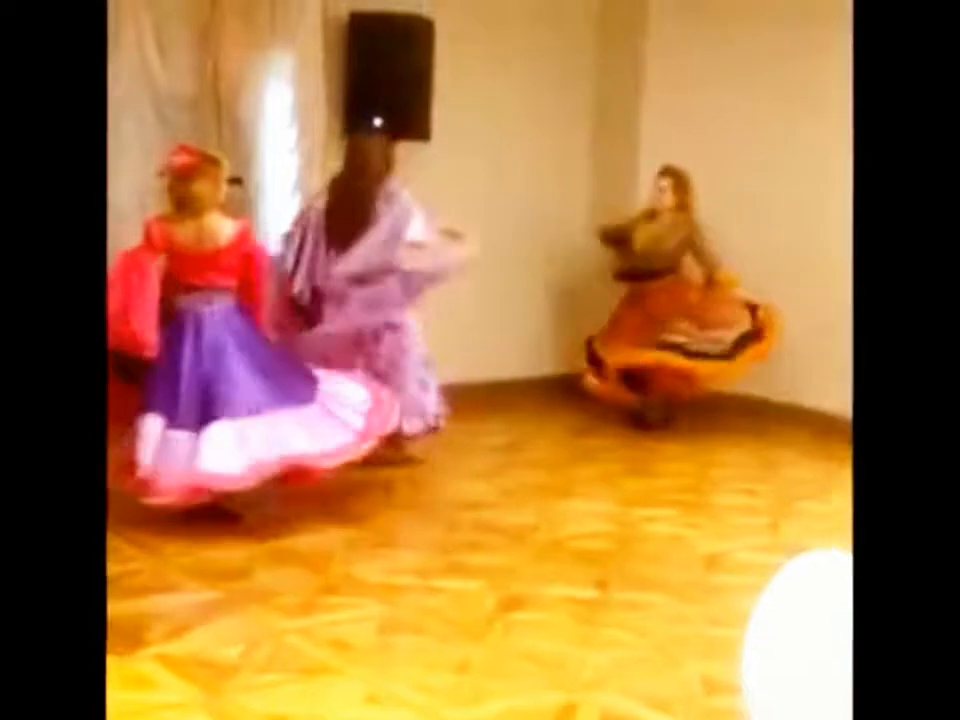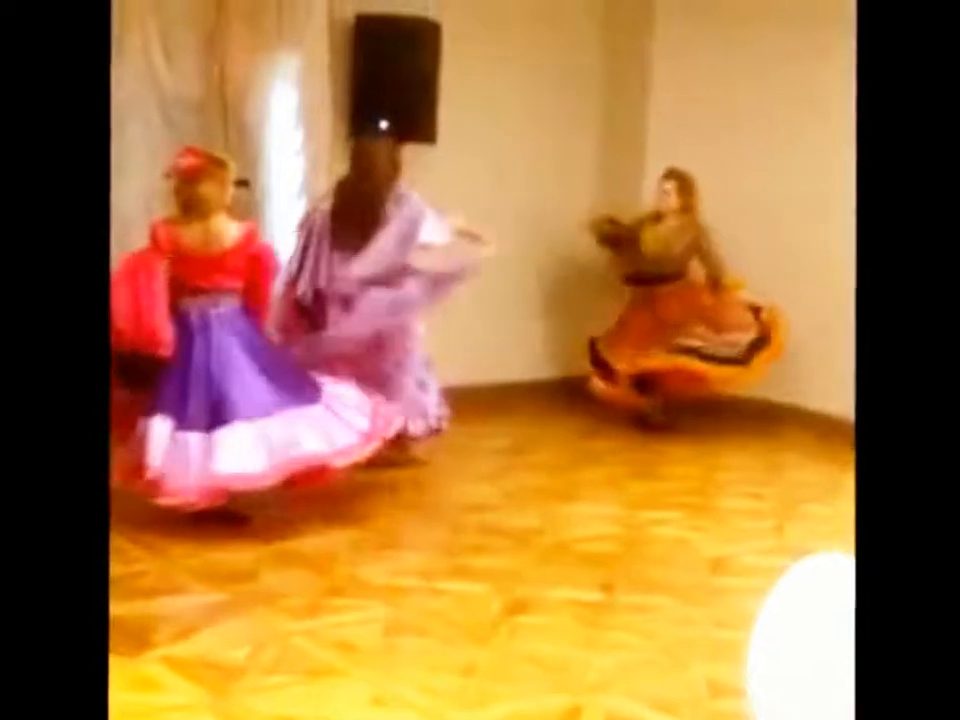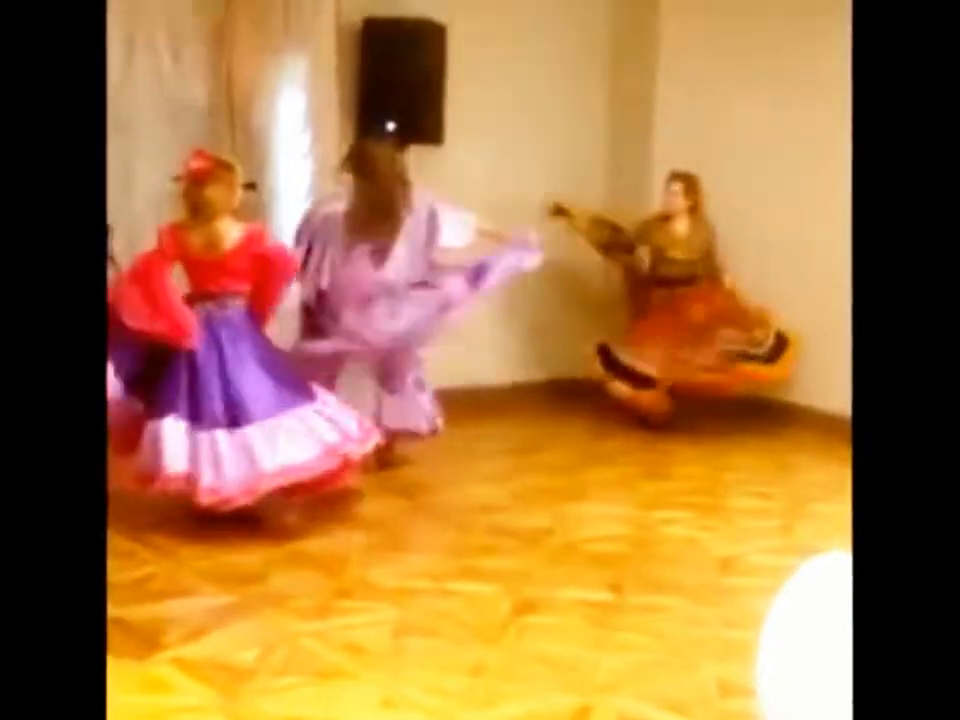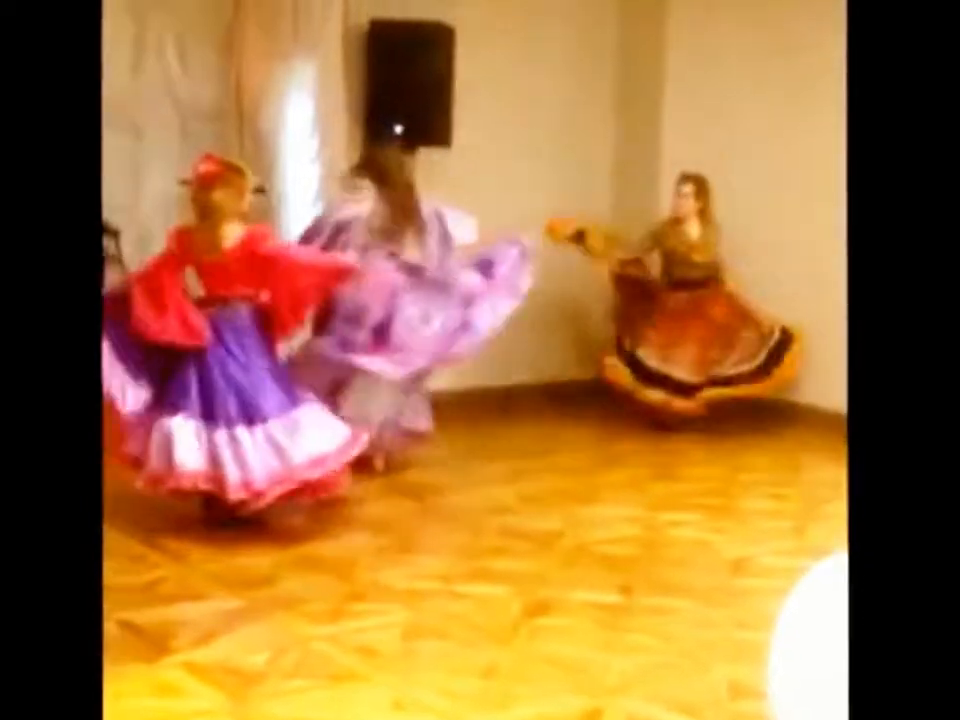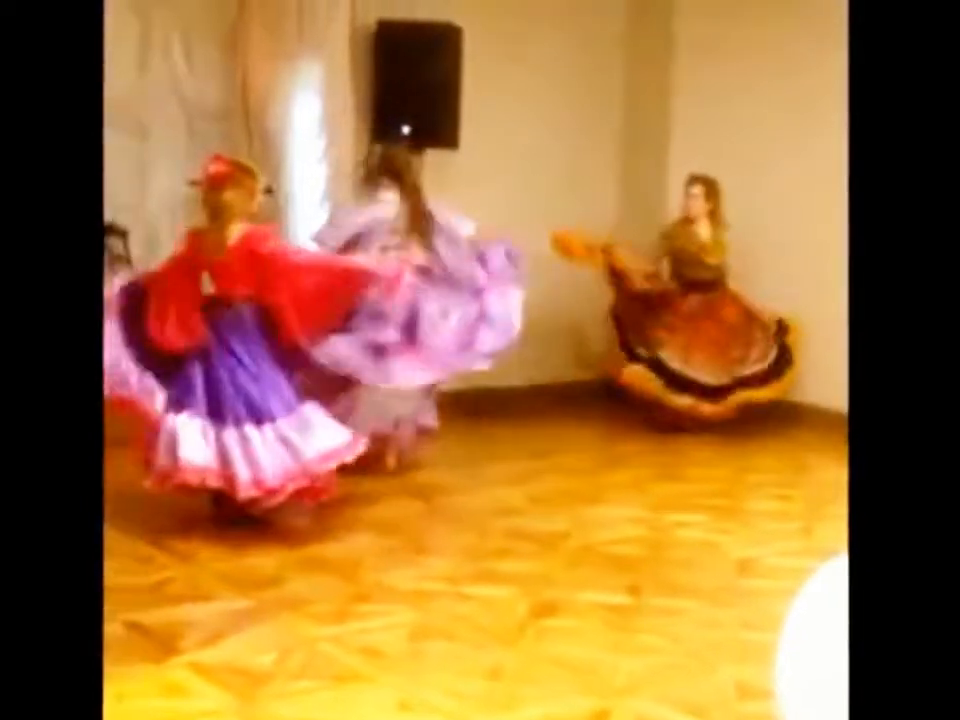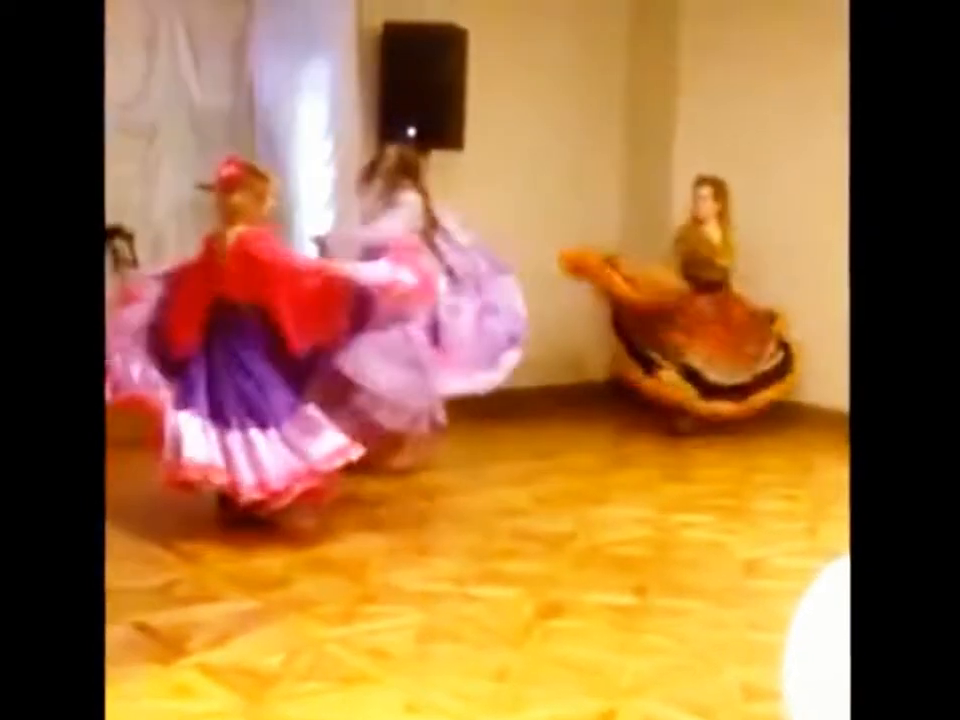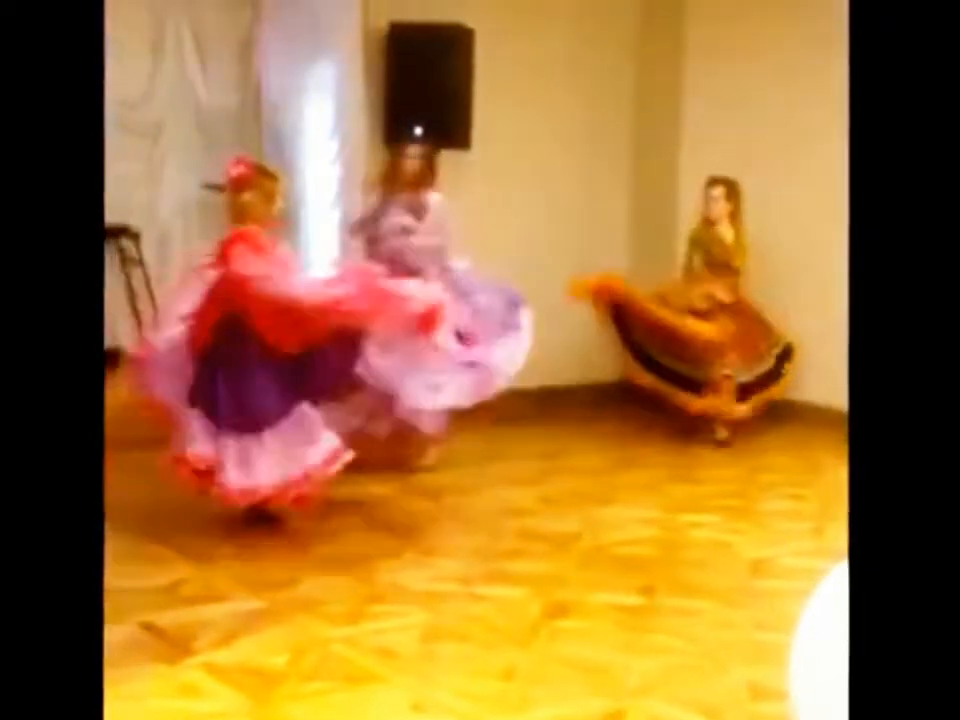
dt=0.1s
person 1, frame 1
left shoulder: (161, 231)
right shoulder: (239, 232)
left elbow: (135, 281)
right elbow: (254, 291)
left hip: (181, 325)
right hip: (227, 324)
left knee: (186, 400)
left ankle: (190, 488)
person 1, frame 2
left shoulder: (167, 234)
right shoulder: (244, 235)
left elbow: (141, 281)
right elbow: (260, 287)
left hip: (187, 327)
right hip: (232, 326)
left knee: (191, 401)
right knee: (242, 402)
left ankle: (192, 491)
person 1, frame 3
left shoulder: (175, 237)
right shoulder: (251, 236)
left elbow: (144, 280)
right elbow: (283, 264)
left hip: (198, 330)
right hip: (237, 329)
left knee: (203, 410)
right knee: (251, 407)
left ankle: (202, 490)
right ankle: (240, 495)
person 1, frame 4
left shoulder: (185, 239)
right shoulder: (253, 239)
left elbow: (155, 283)
right elbow: (301, 265)
right wrist: (341, 266)
left hip: (202, 333)
right hip: (243, 333)
left knee: (206, 409)
right knee: (256, 405)
left ankle: (213, 493)
right ankle: (245, 495)
person 1, frame 5
left shoulder: (198, 239)
right shoulder: (254, 238)
left elbow: (170, 281)
right elbow: (300, 263)
right wrist: (368, 270)
left hip: (211, 332)
right hip: (245, 333)
left knee: (218, 411)
right knee: (259, 408)
left ankle: (222, 494)
right ankle: (247, 499)
person 1, frame 6
left shoulder: (216, 241)
right shoulder: (253, 240)
left elbow: (195, 286)
right elbow: (295, 269)
right wrist: (364, 274)
left hip: (222, 334)
right hip: (250, 337)
left knee: (228, 410)
right knee: (260, 408)
left ankle: (232, 495)
right ankle: (251, 498)
person 1, frame 7
left shoulder: (252, 239)
right shoulder: (246, 239)
right elbow: (261, 277)
left hip: (271, 341)
right hip: (250, 343)
left knee: (248, 418)
right knee: (264, 415)
left ankle: (253, 494)
right ankle: (255, 497)
person 2, frame 1
left shoulder: (331, 196)
right shoulder: (391, 197)
left elbow: (304, 231)
right elbow: (417, 228)
left hip: (341, 294)
right hip: (381, 294)
left knee: (346, 363)
right knee: (391, 359)
right ankle: (400, 440)
person 2, frame 2
left shoulder: (336, 199)
right shoulder: (401, 200)
right elbow: (434, 229)
left hip: (346, 296)
right hip: (390, 298)
left knee: (348, 364)
right knee: (396, 361)
right ankle: (404, 441)
person 2, frame 3
left shoulder: (346, 201)
right shoulder: (411, 202)
left elbow: (312, 230)
right elbow: (459, 223)
right wrist: (498, 237)
left hip: (356, 291)
right hip: (398, 296)
left knee: (354, 366)
right knee: (393, 366)
right ankle: (388, 444)
person 2, frame 4
left shoulder: (363, 200)
right shoulder: (414, 206)
left elbow: (315, 239)
right elbow: (456, 225)
left hip: (369, 293)
right hip: (403, 294)
left knee: (363, 367)
right knee: (394, 370)
left ankle: (373, 448)
right ankle: (384, 445)
person 2, frame 5
left shoulder: (385, 199)
right shoulder: (412, 201)
left elbow: (345, 229)
right elbow: (460, 229)
left wrist: (320, 241)
right hip: (411, 288)
left knee: (380, 364)
right knee: (398, 367)
left ankle: (390, 447)
right ankle: (400, 443)
person 2, frame 6
left shoulder: (406, 201)
right shoulder: (399, 199)
left elbow: (375, 237)
left wrist: (331, 245)
left knee: (396, 367)
right knee: (410, 366)
left ankle: (408, 445)
right ankle: (413, 439)
person 2, frame 7
left shoulder: (429, 201)
right shoulder: (391, 201)
left elbow: (426, 242)
left knee: (422, 365)
left ankle: (428, 442)
right ankle: (410, 440)
person 3, frame 1
left shoulder: (685, 225)
right shoulder: (644, 221)
left elbow: (706, 259)
right elbow: (618, 236)
left wrist: (722, 286)
left hip: (669, 295)
right hip: (643, 296)
right knee: (639, 351)
left ankle: (659, 407)
right ankle: (650, 406)
person 3, frame 2
left shoulder: (692, 228)
right shoulder: (646, 223)
left elbow: (711, 261)
right elbow: (619, 235)
left wrist: (725, 288)
left hip: (678, 299)
right hip: (648, 300)
right knee: (642, 355)
right ankle: (652, 407)
person 3, frame 3
left shoulder: (704, 229)
right shoulder: (654, 227)
left elbow: (713, 263)
right elbow: (623, 243)
left wrist: (725, 288)
left hip: (698, 300)
right hip: (664, 302)
right knee: (656, 355)
right ankle: (656, 407)
person 3, frame 4
left shoulder: (711, 229)
right shoulder: (666, 232)
right elbow: (636, 256)
left wrist: (721, 287)
left hip: (709, 303)
right hip: (676, 304)
right knee: (670, 358)
right ankle: (668, 408)
person 3, frame 5
left shoulder: (719, 230)
right shoulder: (676, 232)
right elbow: (658, 267)
left hip: (717, 303)
right hip: (685, 305)
right knee: (681, 361)
right ankle: (672, 409)
person 3, frame 6
left shoulder: (726, 231)
right shoulder: (687, 234)
right elbow: (674, 273)
left hip: (722, 304)
right hip: (695, 306)
left knee: (728, 359)
right knee: (696, 360)
right ankle: (687, 412)
person 3, frame 7
left shoulder: (738, 234)
right shoulder: (701, 235)
right elbow: (692, 275)
left hip: (728, 306)
right hip: (704, 307)
left knee: (731, 365)
right knee: (718, 364)
left ankle: (722, 419)
right ankle: (719, 423)
